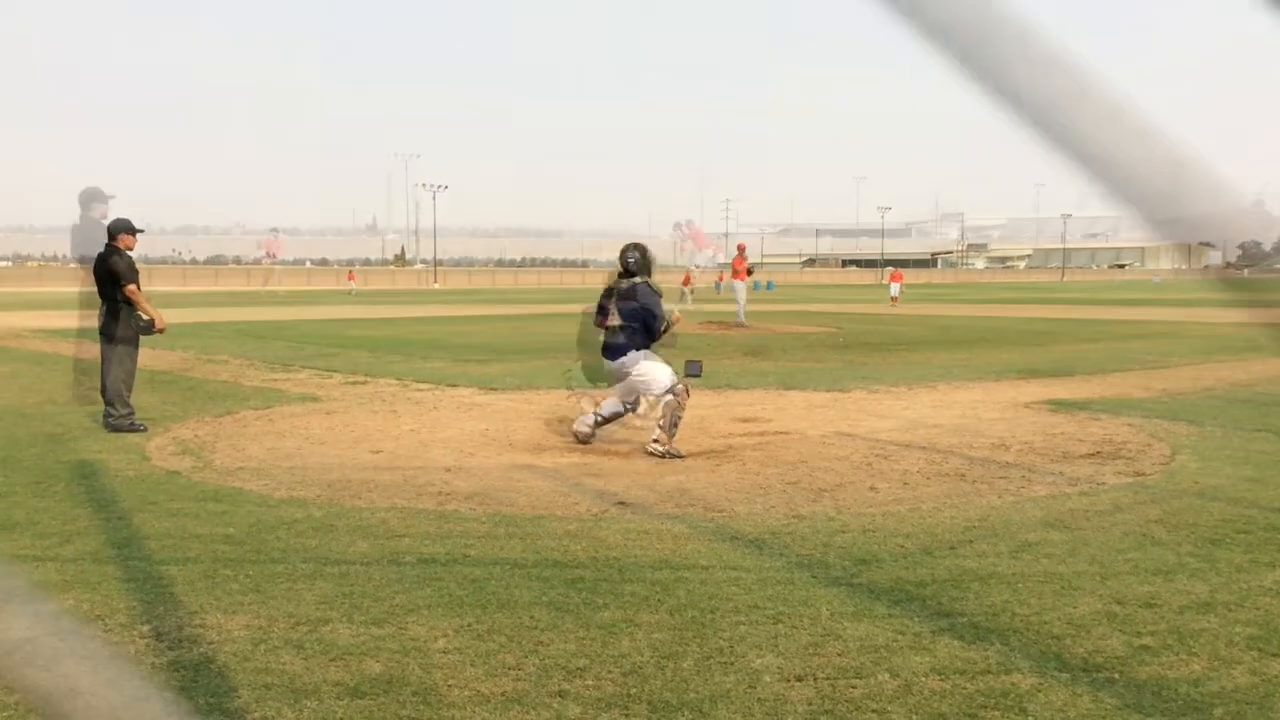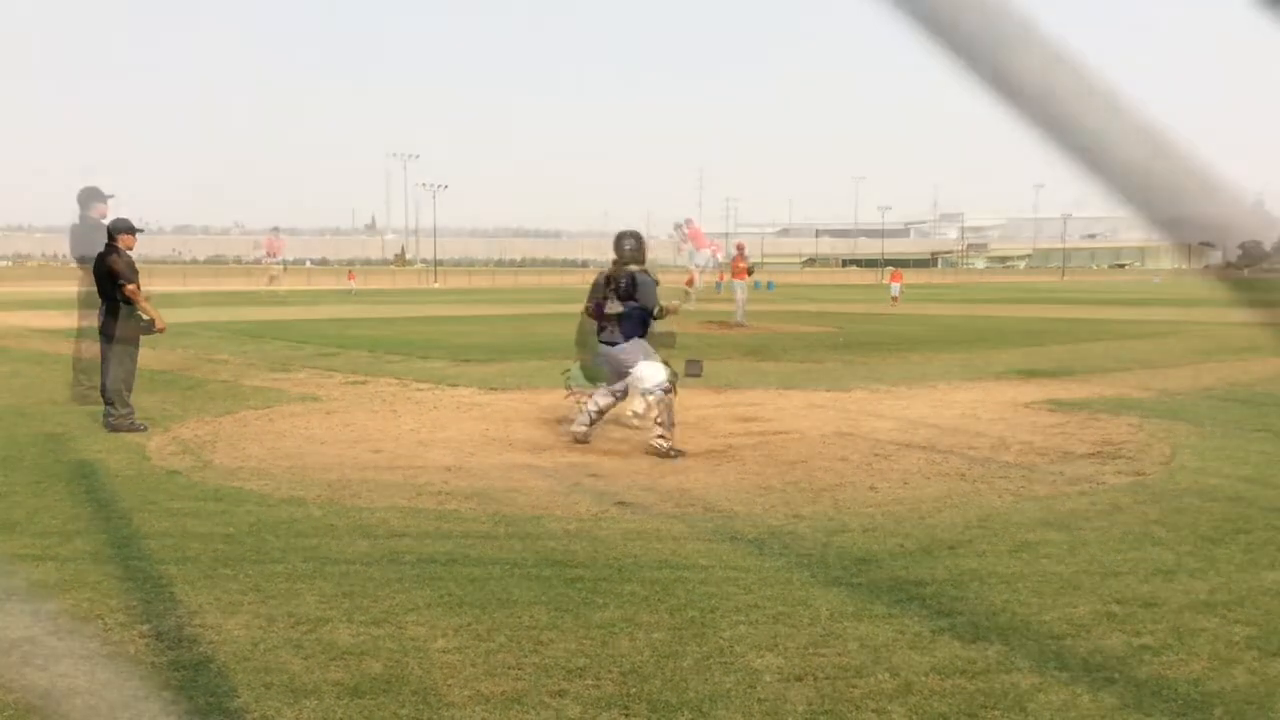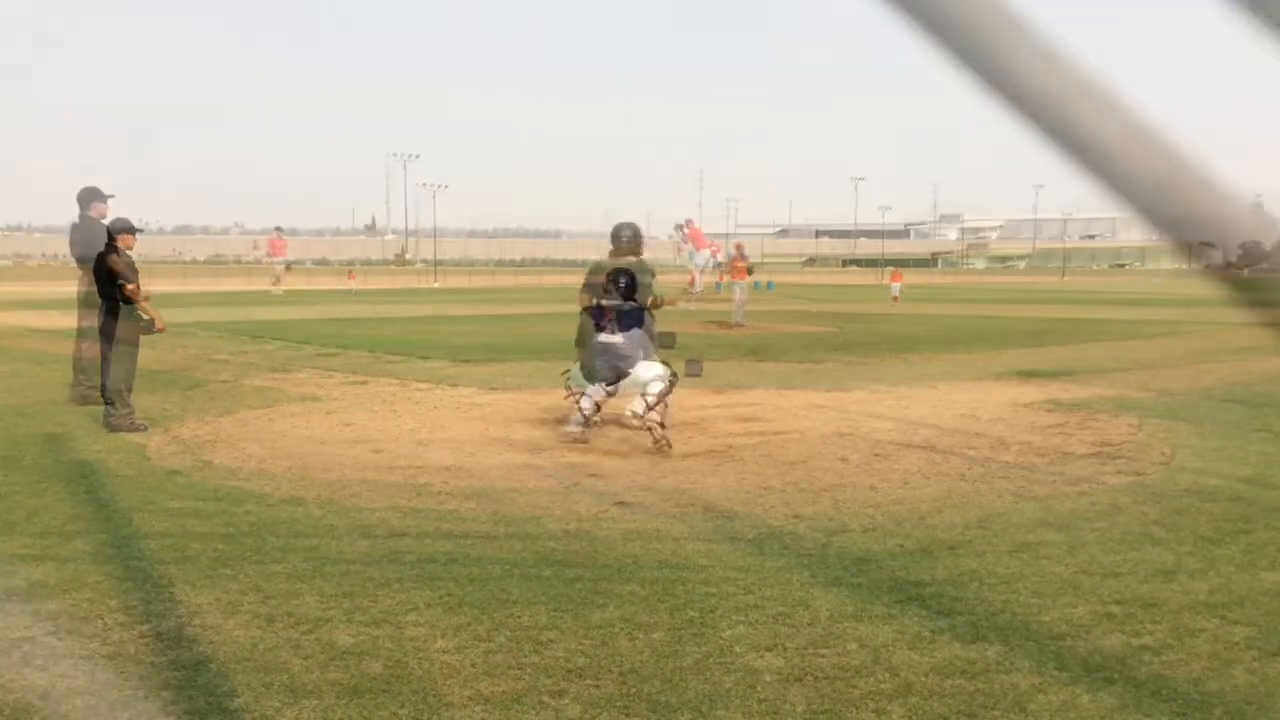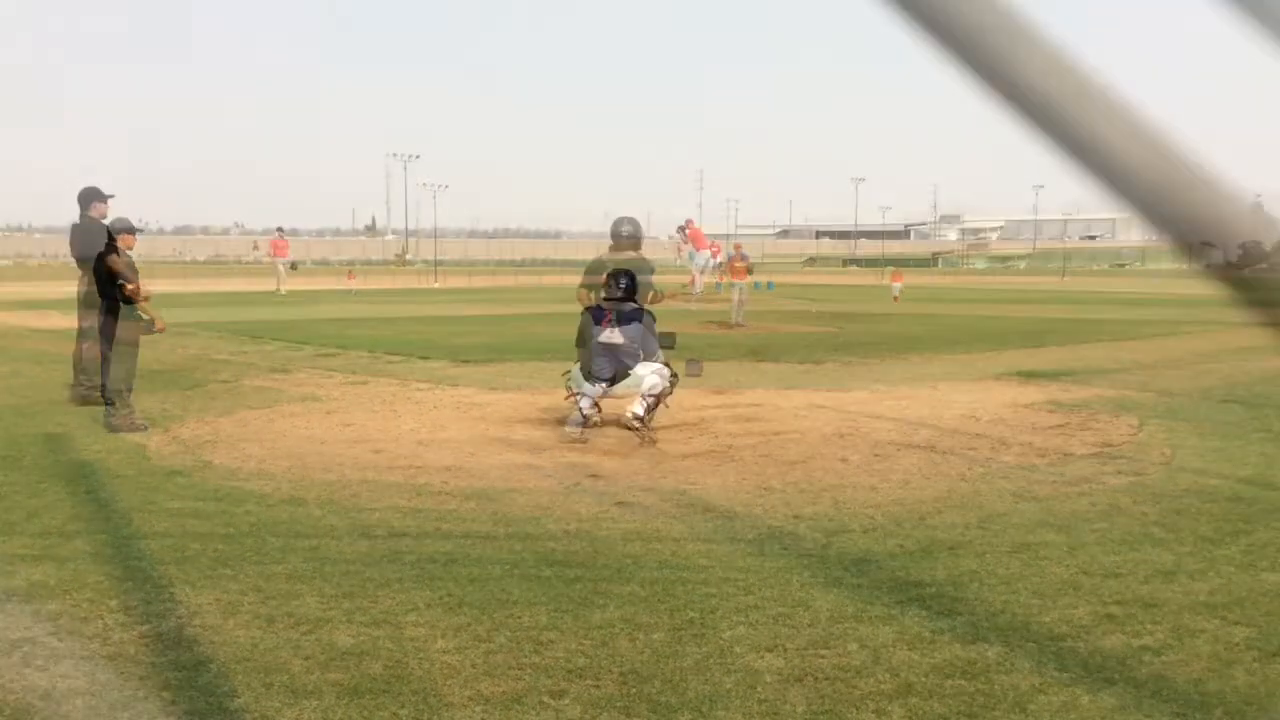
dt=0.1s
person 1, frame 1
left shoulder: (79, 228)
right shoulder: (98, 228)
left elbow: (77, 259)
left hip: (86, 289)
left ankle: (82, 388)
right ankle: (89, 389)
person 1, frame 2
left shoulder: (78, 228)
right shoulder: (97, 228)
left elbow: (79, 260)
left hip: (85, 289)
right hip: (97, 291)
left knee: (84, 339)
right knee: (92, 341)
left ankle: (80, 387)
right ankle: (89, 389)
person 1, frame 3
left shoulder: (77, 228)
right shoulder: (98, 228)
left elbow: (81, 258)
left hip: (86, 287)
right hip: (99, 289)
left knee: (85, 338)
right knee: (94, 341)
left ankle: (81, 387)
right ankle: (90, 389)
person 1, frame 4
left shoulder: (78, 228)
right shoulder: (98, 228)
left hip: (87, 287)
right hip: (99, 289)
left knee: (85, 339)
right knee: (95, 340)
left ankle: (80, 387)
right ankle: (89, 389)
person 2, frame 1
left shoulder: (101, 257)
right shoulder: (118, 257)
right elbow: (131, 292)
right wrist: (155, 315)
left hip: (108, 315)
right hip: (117, 313)
left knee: (111, 367)
right knee: (122, 369)
left ankle: (112, 414)
right ankle: (120, 417)
person 2, frame 2
left shoulder: (102, 256)
right shoulder: (116, 256)
right elbow: (131, 291)
right wrist: (154, 316)
left hip: (107, 312)
right hip: (115, 312)
left knee: (111, 364)
right knee: (122, 368)
left ankle: (112, 413)
right ankle: (120, 416)
person 2, frame 3
left shoulder: (101, 255)
right shoulder: (121, 256)
right elbow: (132, 290)
right wrist: (154, 315)
left hip: (106, 311)
right hip: (113, 309)
left ankle: (111, 412)
right ankle: (122, 416)
person 2, frame 4
left shoulder: (101, 254)
right shoulder: (116, 254)
right elbow: (132, 290)
right wrist: (154, 316)
left hip: (106, 308)
right hip: (112, 308)
left knee: (106, 350)
right ankle: (121, 416)
person 3, frame 1
left shoulder: (611, 289)
right shoulder: (645, 290)
left elbow: (598, 322)
right elbow: (659, 330)
right wrist: (673, 320)
left hip: (610, 358)
right hip: (632, 356)
left knee: (626, 398)
right knee: (676, 390)
left ankle: (587, 423)
right ankle: (661, 443)
person 3, frame 2
left shoulder: (603, 277)
right shoulder: (642, 277)
left elbow: (588, 310)
right elbow: (654, 312)
right wrist: (671, 309)
left hip: (604, 346)
right hip: (629, 345)
right knee: (662, 383)
left ankle: (585, 420)
right ankle: (661, 439)
person 3, frame 3
left shoulder: (598, 268)
right shoulder: (640, 268)
left elbow: (584, 302)
right elbow: (648, 303)
right wrist: (664, 300)
right hip: (628, 333)
left knee: (577, 372)
right knee: (663, 375)
left ankle: (584, 413)
right ankle: (638, 412)
person 3, frame 4
left shoulder: (592, 313)
right shoulder: (640, 314)
left elbow: (581, 352)
right elbow: (654, 356)
left hip: (592, 383)
right hip: (623, 381)
left knee: (575, 374)
right knee: (667, 374)
left ankle: (588, 411)
right ankle: (637, 414)
